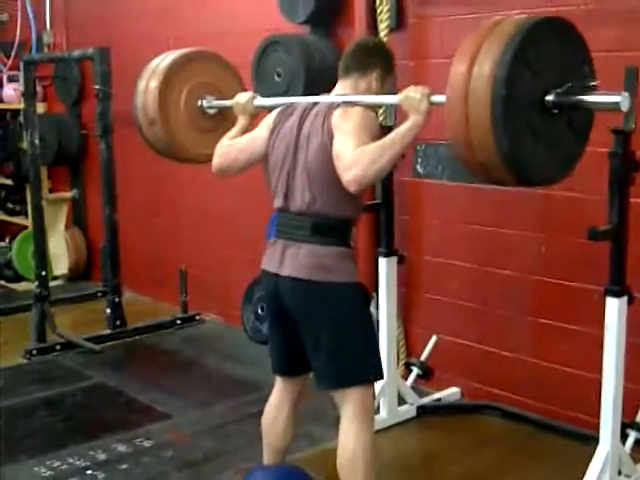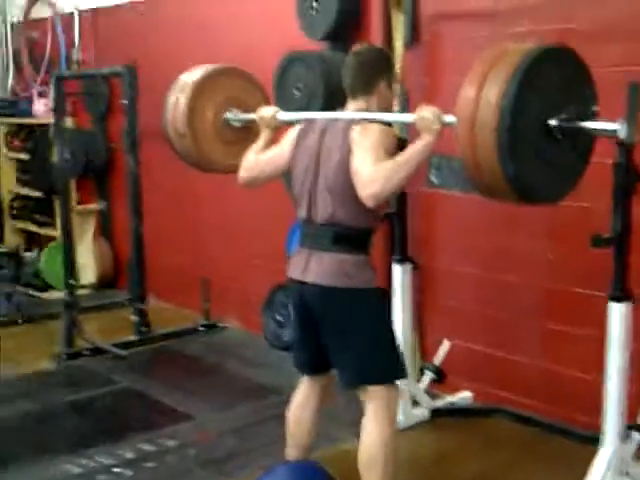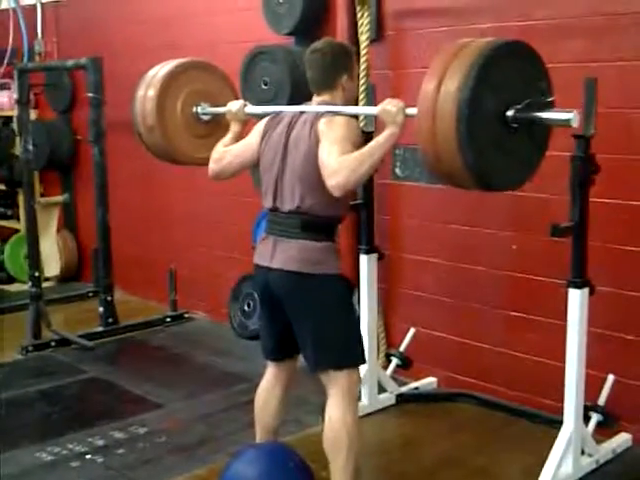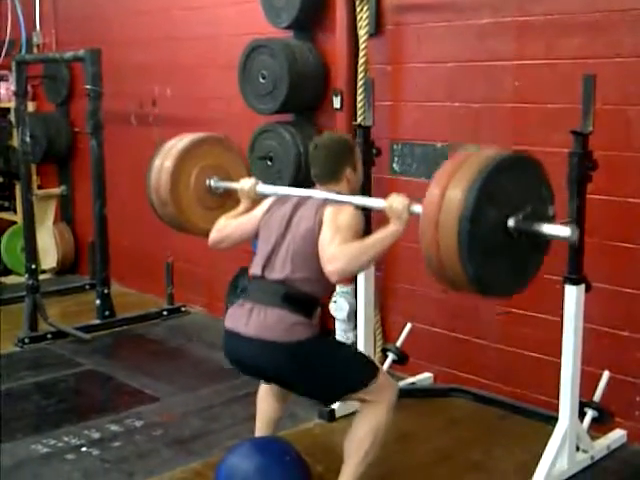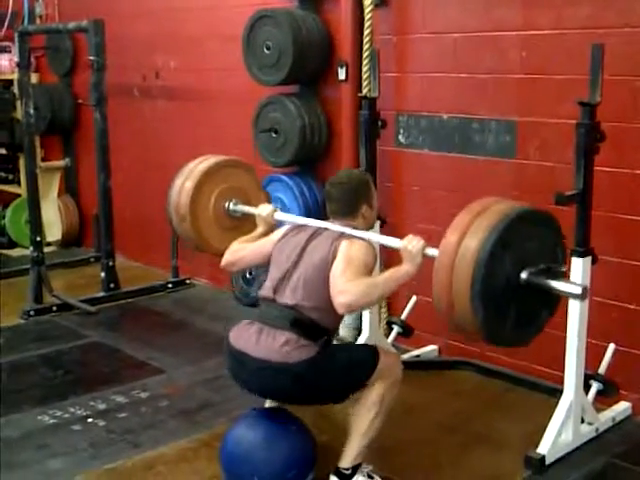
dt=1s
person 1, frame 1
left shoulder: (282, 114)
right shoulder: (353, 114)
left elbow: (221, 162)
right elbow: (355, 173)
left wrist: (243, 117)
right wrist: (413, 121)
left hip: (277, 266)
right hip: (324, 271)
left knee: (287, 384)
right knee: (356, 404)
person 1, frame 2
left shoulder: (305, 130)
right shoulder: (371, 131)
left elbow: (247, 173)
right elbow: (373, 190)
left wrist: (265, 131)
right wrist: (426, 139)
left hip: (304, 271)
right hip: (346, 277)
left knee: (312, 381)
right knee: (380, 400)
person 1, frame 3
left shoulder: (272, 122)
right shoulder: (337, 123)
left elbow: (217, 166)
right elbow: (339, 180)
left wrist: (235, 125)
right wrist: (390, 131)
left hip: (268, 260)
right hip: (311, 265)
left knee: (277, 368)
right knee: (342, 386)
person 1, frame 4
left shoulder: (277, 201)
right shoulder: (341, 212)
left elbow: (217, 237)
right elbow: (336, 265)
left wrist: (246, 202)
right wrist: (394, 226)
left hip: (236, 333)
right hip: (280, 339)
left knee: (281, 371)
right knee: (382, 393)
person 1, frame 5
left shoulder: (292, 230)
right shoulder: (356, 246)
left elbow: (229, 259)
right elbow: (345, 298)
left wrist: (262, 227)
right wrist: (407, 268)
left hip: (239, 355)
right hip: (282, 367)
right knee: (389, 369)
